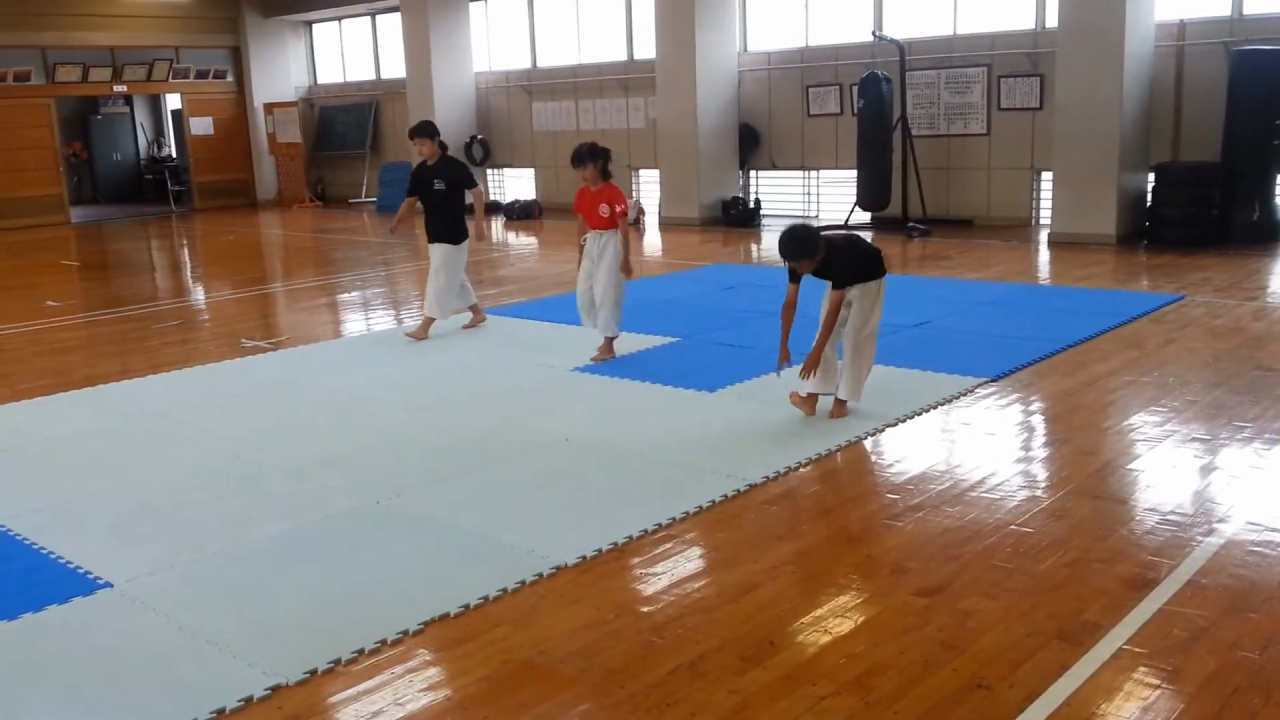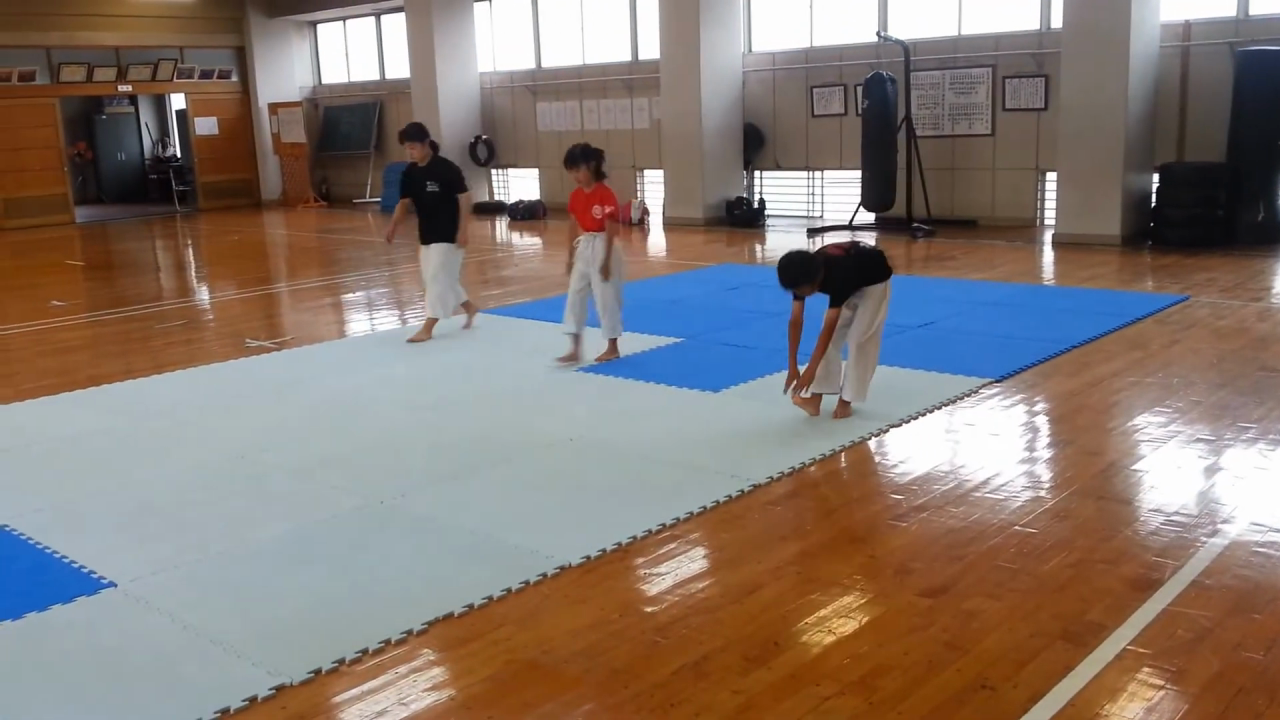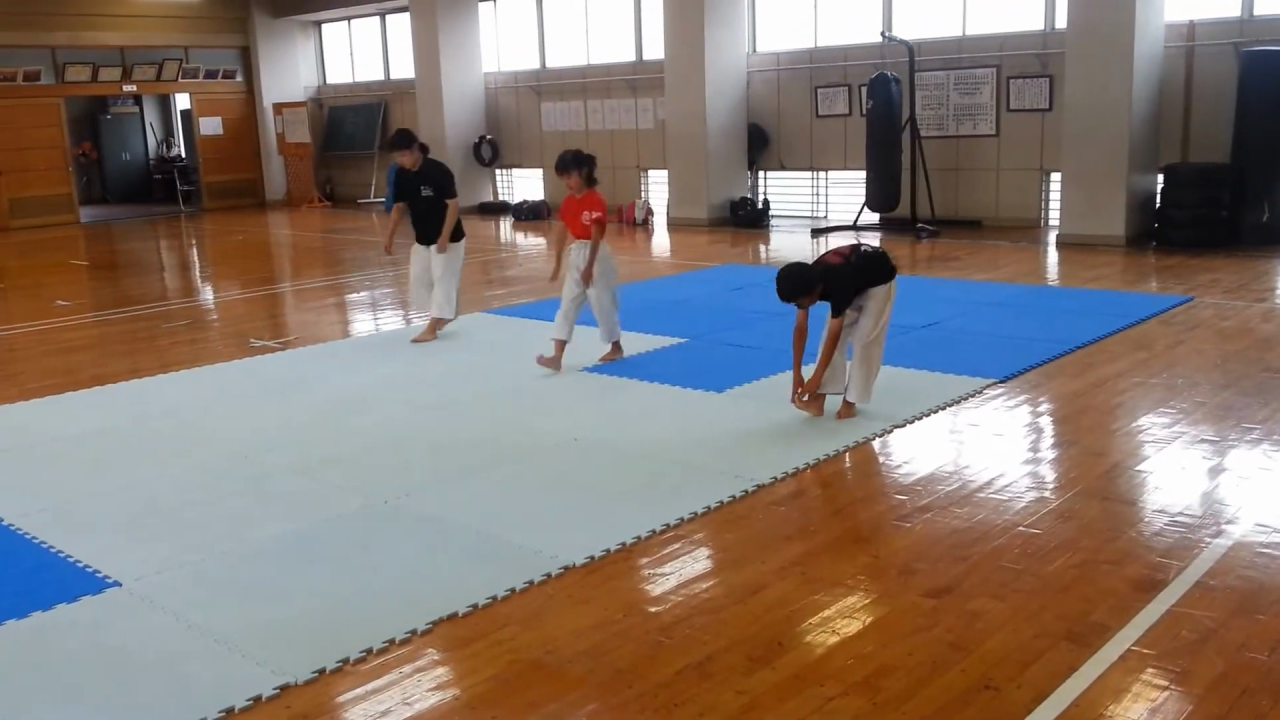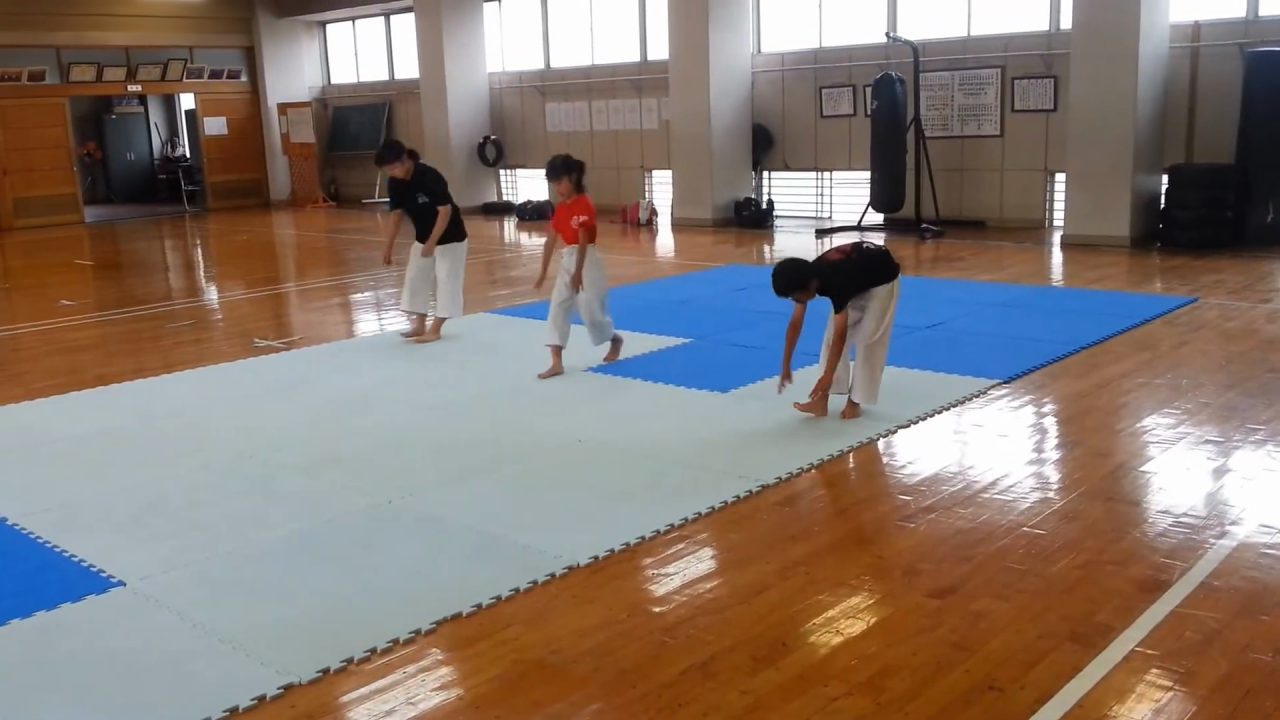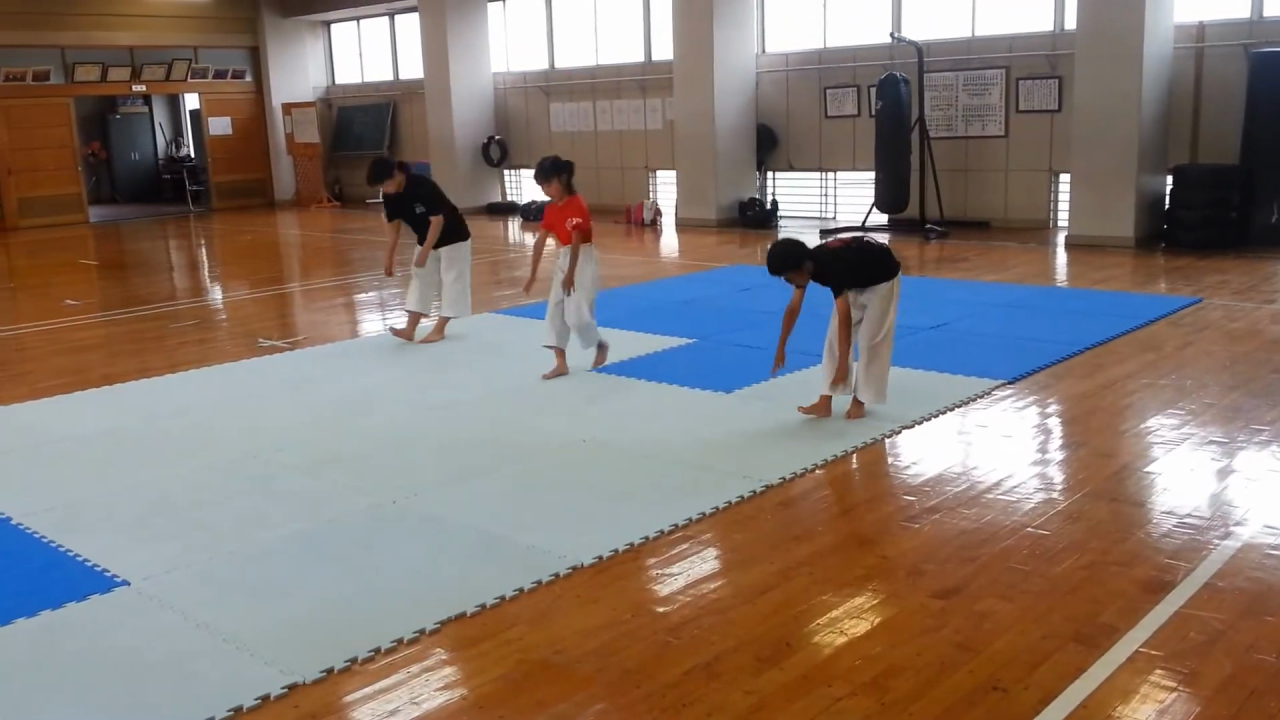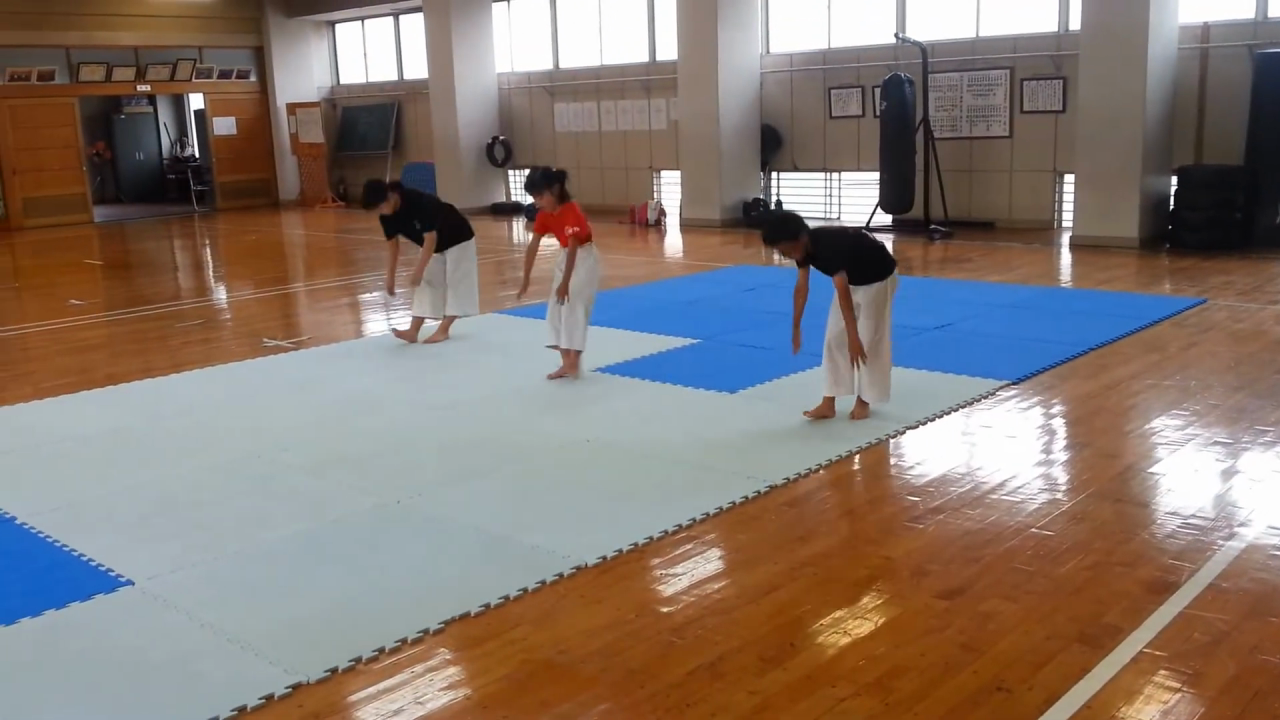
dt=0.1s
person 1, frame 1
left shoulder: (613, 193)
right shoulder: (582, 194)
left elbow: (623, 226)
left wrist: (626, 258)
right wrist: (581, 254)
left hip: (610, 245)
right hip: (592, 245)
left knee: (606, 296)
right knee: (584, 295)
left ankle: (608, 347)
right ankle: (607, 337)
person 1, frame 2
left shoulder: (606, 194)
right shoulder: (576, 195)
left elbow: (611, 230)
left wrist: (606, 261)
right wrist: (571, 256)
left hip: (603, 249)
right hip: (584, 247)
left knee: (606, 300)
right knee: (575, 297)
left ankle: (613, 348)
right ankle: (574, 349)
person 1, frame 3
left shoulder: (595, 200)
right shoulder: (568, 202)
left elbow: (596, 236)
right elbow: (561, 233)
left wrist: (589, 267)
right wrist: (557, 265)
left hip: (595, 256)
right hip: (575, 254)
left knee: (603, 305)
right knee: (568, 305)
left ankle: (616, 347)
right ankle: (556, 357)
person 1, frame 4
left shoulder: (584, 205)
right shoulder: (560, 208)
left elbow: (584, 240)
right elbow: (551, 241)
left wrist: (579, 272)
right wrist: (543, 273)
left hip: (587, 260)
right hip: (567, 259)
left knee: (591, 311)
right knee: (558, 310)
left ankle: (614, 339)
right ankle: (557, 363)
person 1, frame 5
left shoulder: (577, 205)
right shoulder: (550, 208)
left elbow: (577, 241)
right elbow: (540, 241)
left wrist: (570, 274)
right wrist: (532, 275)
left hip: (583, 259)
right hip: (562, 259)
left knee: (576, 313)
right knee: (555, 311)
left ankle: (600, 344)
right ankle: (561, 363)
person 1, frame 6
left shoulder: (572, 211)
right shoulder: (544, 214)
left elbow: (573, 249)
right elbow: (533, 247)
left wrist: (565, 282)
right wrist: (526, 279)
left hip: (584, 259)
right hip: (566, 257)
left knee: (573, 307)
right knee: (556, 311)
left ankle: (573, 359)
right ankle: (567, 361)
person 2, frame 1
left shoulder: (454, 167)
right shoulder: (419, 172)
left elbow: (477, 193)
right elbow: (410, 201)
left wrist: (479, 223)
right wrist: (398, 221)
left hip: (452, 235)
right hip: (434, 235)
left knee: (440, 280)
right knee: (454, 277)
left ankle: (424, 328)
right ankle: (478, 314)
person 2, frame 2
left shoulder: (446, 168)
right shoulder: (410, 172)
left elbow: (464, 199)
right elbow: (404, 203)
left wrist: (462, 231)
right wrist: (393, 227)
left hip: (448, 236)
right hip: (426, 237)
left knee: (439, 279)
right knee: (433, 279)
left ankle: (427, 329)
right ankle: (469, 307)
person 2, frame 3
left shoulder: (438, 172)
right shoulder: (401, 175)
left elbow: (453, 204)
right elbow: (399, 207)
left wrist: (445, 237)
right wrist: (390, 235)
left hip: (446, 237)
right hip: (422, 238)
left knee: (443, 280)
right knee: (419, 280)
left ankle: (431, 329)
right ankle: (444, 315)
person 2, frame 4
left shoulder: (430, 177)
right shoulder: (395, 183)
left elbow: (445, 210)
right elbow: (397, 214)
left wrist: (432, 243)
right wrist: (389, 245)
left hip: (450, 238)
right hip: (424, 238)
left knee: (446, 281)
right knee: (415, 279)
left ankle: (435, 329)
right ankle: (419, 325)
person 2, frame 5
left shoulder: (424, 187)
right shoulder: (390, 195)
left elbow: (437, 221)
right elbow: (394, 226)
left wrist: (424, 253)
right wrist: (390, 257)
left hip: (453, 238)
right hip: (426, 244)
left knee: (452, 281)
right knee: (420, 281)
left ankle: (439, 329)
right ankle: (410, 329)
person 2, frame 6
left shoulder: (419, 202)
right shoulder: (387, 213)
left elbow: (430, 239)
right elbow: (393, 245)
left wrist: (418, 271)
right wrist: (390, 277)
left hip: (458, 240)
left knee: (456, 282)
right knee: (428, 282)
left ankle: (443, 330)
right ankle: (414, 331)
person 3, frame 1
left shoulder: (841, 256)
right shoulder: (799, 259)
left elbow: (833, 310)
right elbow: (790, 303)
left wrist: (815, 353)
right wrist: (783, 347)
left hip: (867, 281)
right hip: (840, 284)
left knee: (856, 339)
right knee: (824, 345)
left ankle: (841, 399)
right ankle: (810, 398)
person 3, frame 2
left shoulder: (838, 274)
right shoulder: (803, 275)
left elbow: (828, 327)
right elbow: (795, 321)
left wrist: (811, 369)
right wrist: (792, 367)
left hip: (874, 281)
right hip: (851, 281)
left knee: (861, 338)
right knee: (832, 340)
left ankle: (846, 400)
right ankle: (815, 399)
person 3, frame 3
left shoulder: (837, 283)
right shoulder: (805, 282)
left elbow: (833, 335)
right elbow: (800, 328)
left wrist: (816, 378)
right wrist: (797, 373)
left hip: (878, 282)
right hip: (853, 285)
left knee: (866, 339)
right knee: (836, 340)
left ankle: (850, 401)
right ankle: (818, 400)
person 3, frame 4
left shoulder: (835, 280)
right shoulder: (808, 276)
left elbow: (840, 332)
right elbow: (796, 322)
left wrist: (827, 377)
right wrist: (786, 364)
left hip: (881, 281)
right hip: (856, 282)
left knee: (868, 339)
right knee: (831, 338)
left ankle: (855, 400)
right ankle: (821, 401)
person 3, frame 5
left shoulder: (833, 265)
right shoulder: (807, 264)
left elbow: (844, 316)
right elbow: (793, 308)
left wrist: (844, 363)
right wrist: (780, 348)
left hip: (881, 280)
right hip: (855, 282)
left knee: (872, 339)
right knee: (834, 338)
left ankle: (860, 400)
right ankle: (825, 402)
person 3, frame 6
left shoulder: (829, 247)
right shoulder: (804, 248)
left elbow: (845, 294)
right elbow: (801, 287)
left wrist: (854, 337)
right wrist: (795, 327)
left hip: (877, 279)
right hip: (850, 280)
left knee: (871, 342)
right knee: (834, 338)
left ankle: (865, 399)
right ankle: (829, 402)
